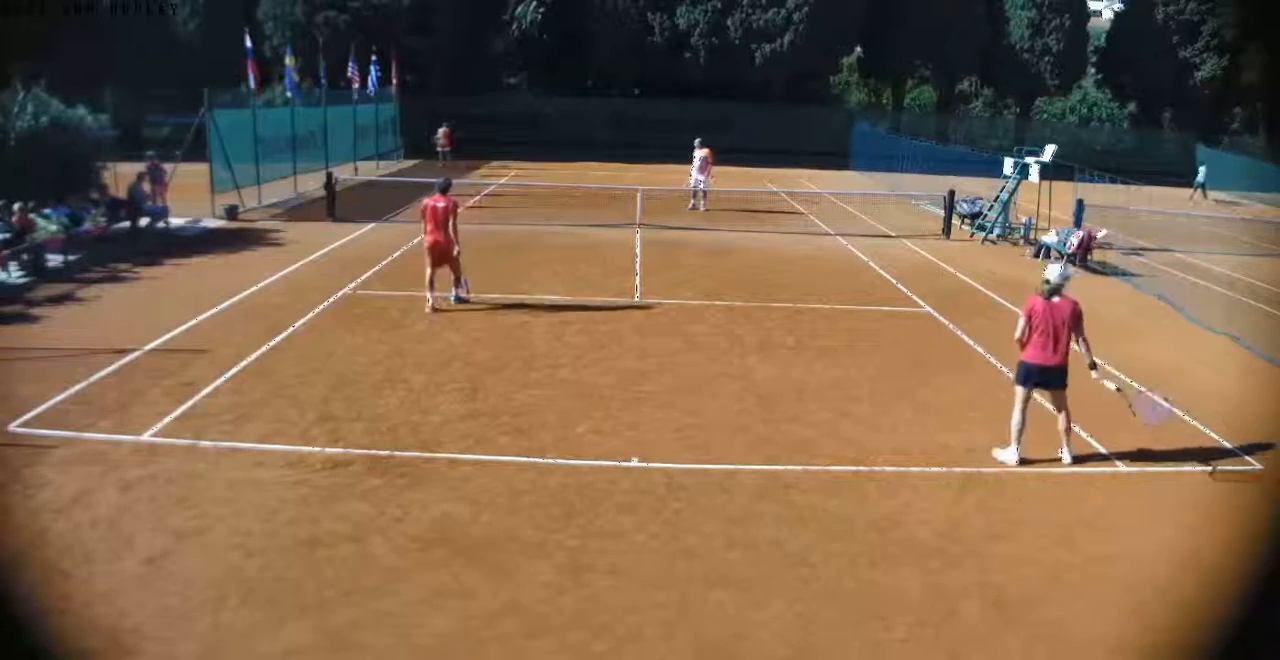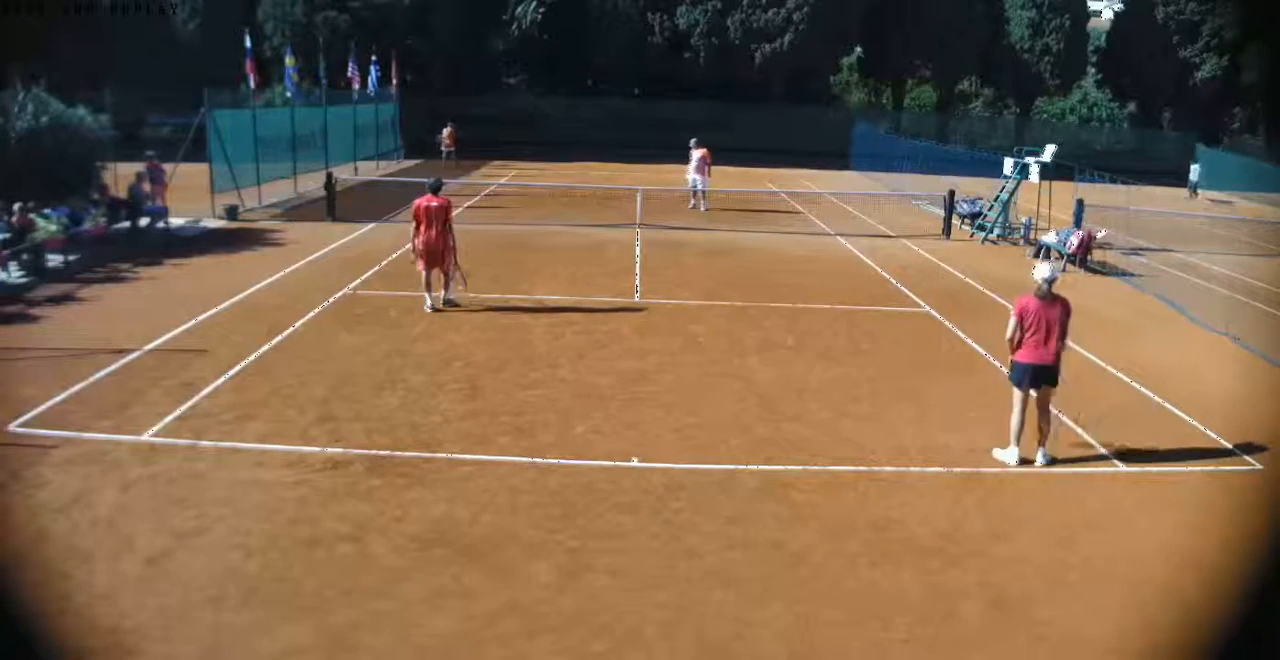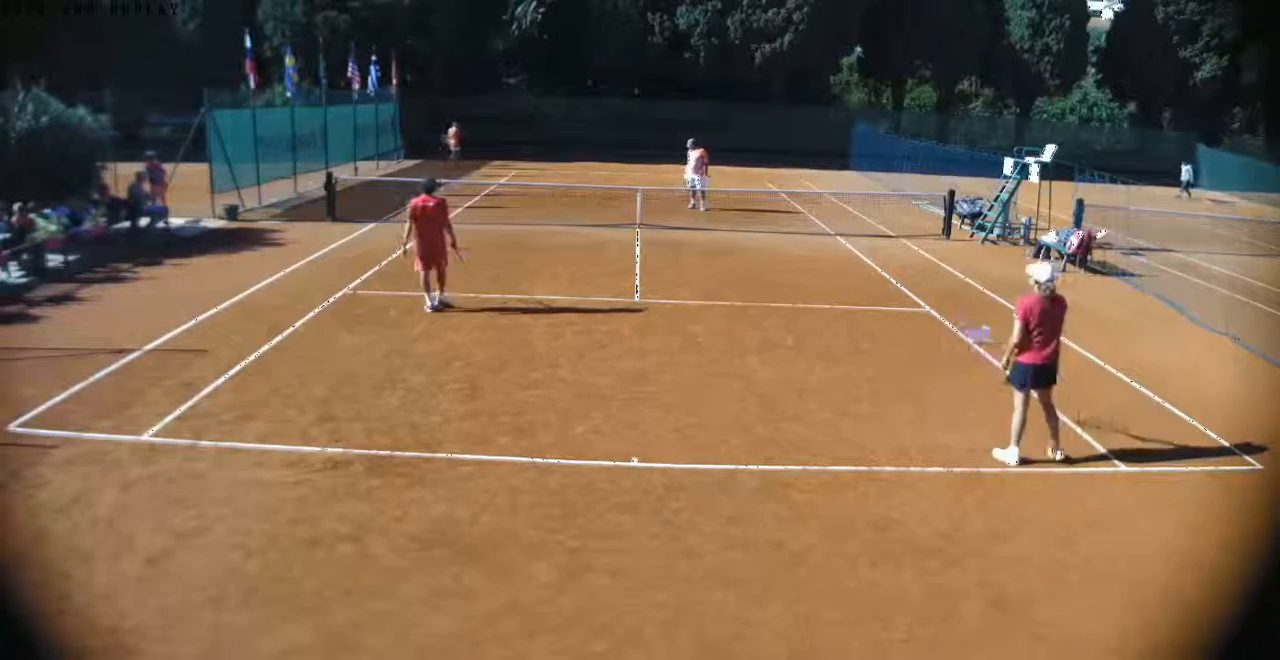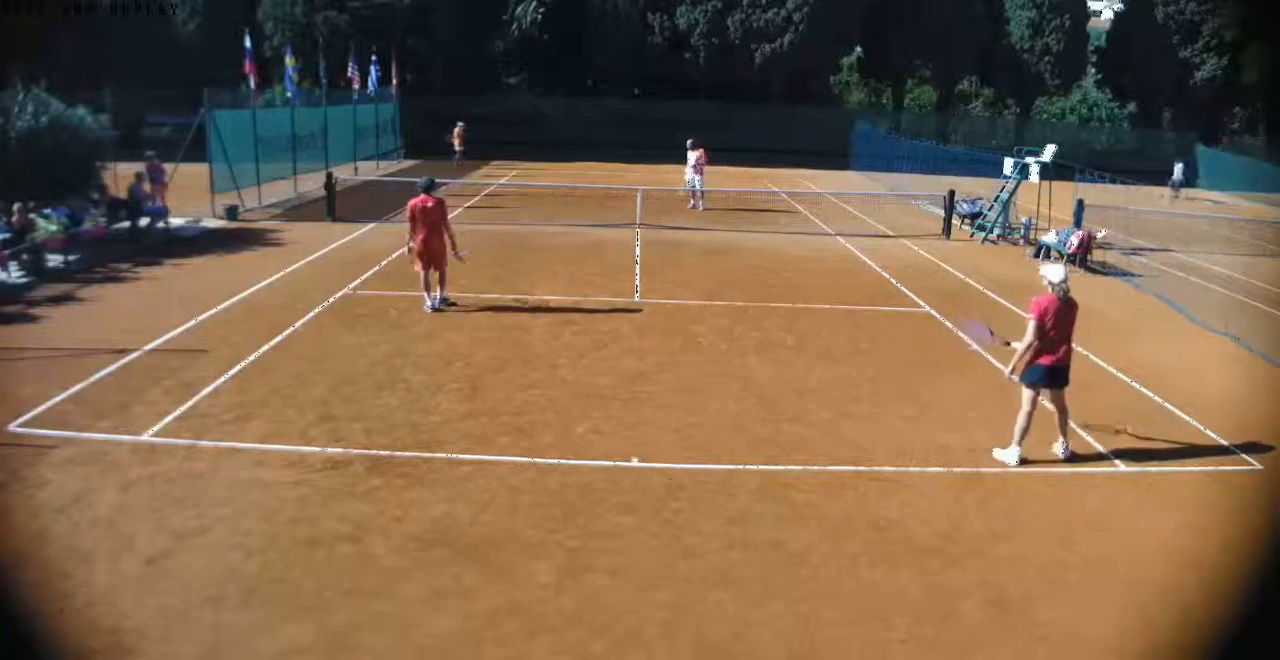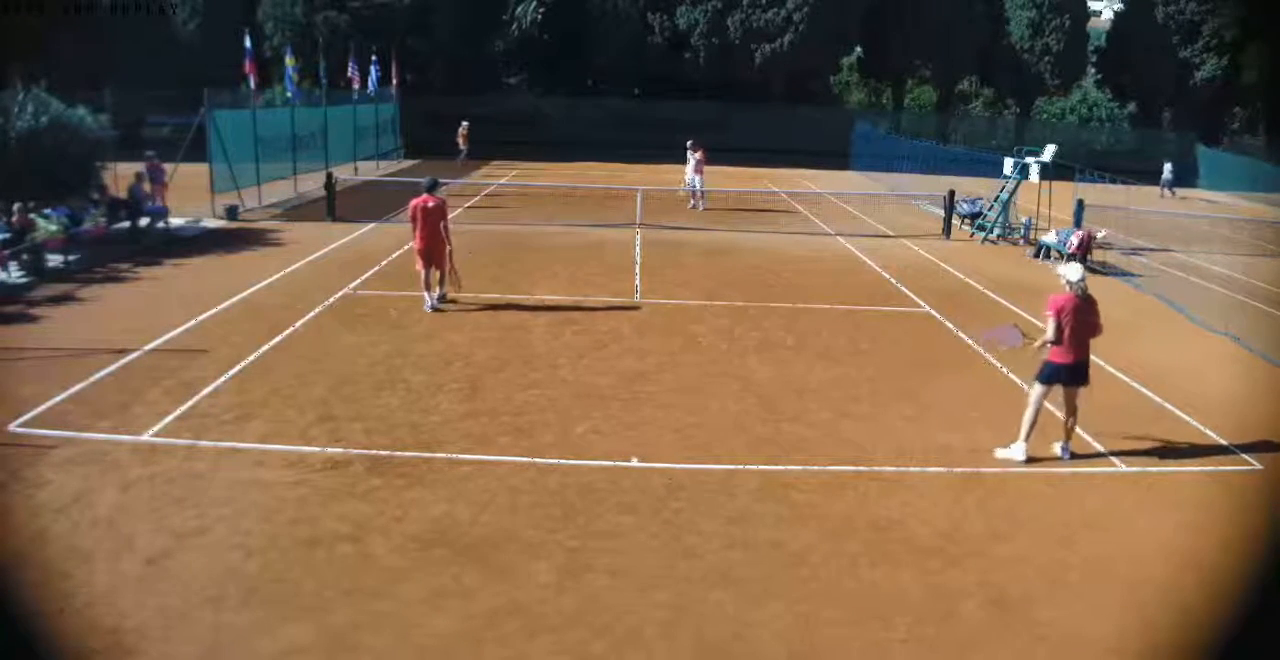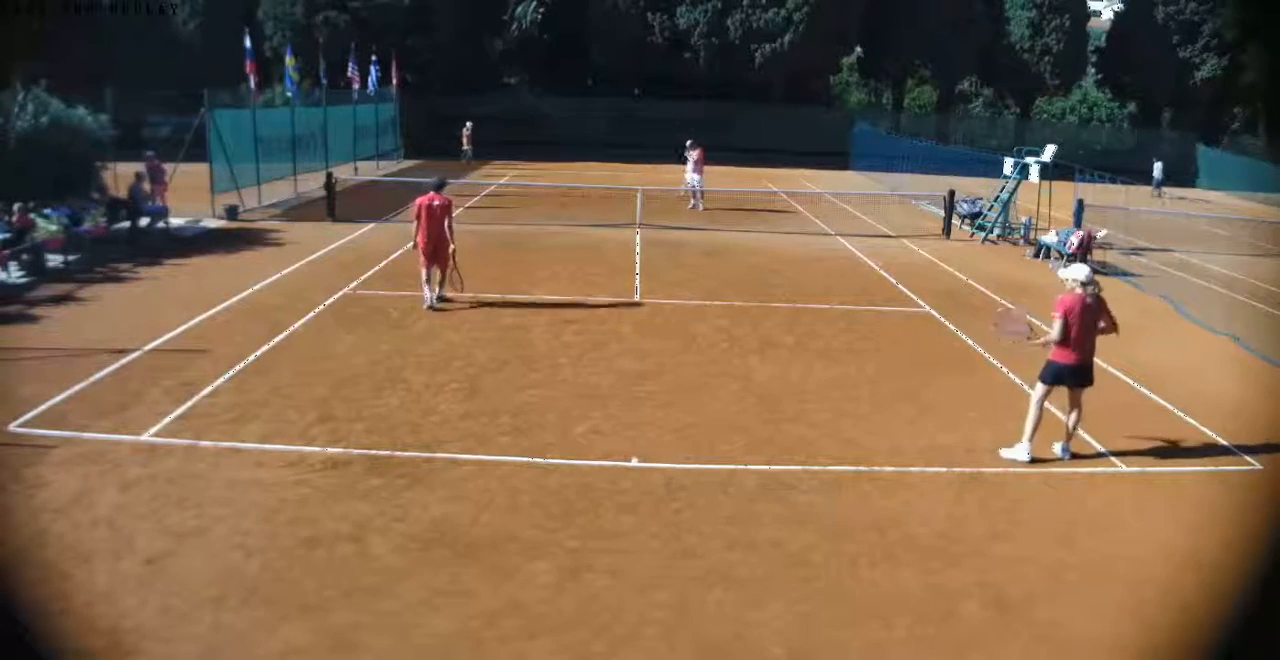
dt=0.3s
person 1, frame 1
left shoulder: (1033, 302)
right shoulder: (1072, 306)
left elbow: (1018, 336)
right elbow: (1081, 339)
left wrist: (1026, 350)
right wrist: (1092, 365)
left hip: (1031, 362)
right hip: (1057, 365)
left knee: (1020, 406)
right knee: (1062, 408)
left ankle: (1013, 451)
right ankle: (1066, 451)
person 1, frame 2
left shoulder: (1023, 302)
right shoulder: (1064, 305)
left elbow: (1010, 336)
right elbow: (1063, 339)
left wrist: (1013, 353)
left hip: (1025, 361)
right hip: (1050, 363)
left knee: (1019, 407)
right knee: (1044, 408)
left ankle: (1013, 451)
right ankle: (1041, 452)
person 1, frame 3
left shoulder: (1026, 302)
right shoulder: (1060, 302)
left elbow: (1016, 339)
right elbow: (1053, 332)
left wrist: (1006, 357)
left hip: (1027, 362)
right hip: (1049, 362)
left knee: (1020, 407)
right knee: (1047, 404)
left ankle: (1013, 452)
right ankle: (1056, 449)
person 1, frame 4
left shoulder: (1040, 303)
right shoulder: (1071, 304)
left elbow: (1030, 339)
left wrist: (1013, 363)
left hip: (1041, 363)
right hip: (1062, 363)
left knee: (1027, 408)
right knee: (1060, 405)
left ankle: (1013, 451)
right ankle: (1063, 446)
person 1, frame 5
left shoulder: (1057, 300)
right shoulder: (1090, 302)
left elbow: (1051, 336)
right elbow: (1097, 331)
left wrist: (1038, 343)
left hip: (1058, 360)
right hip: (1080, 361)
left knee: (1034, 402)
right knee: (1071, 404)
left ankle: (1020, 447)
right ankle: (1064, 447)
person 1, frame 6
left shoulder: (1065, 301)
right shoulder: (1098, 302)
left elbow: (1056, 336)
right elbow: (1112, 327)
left wrist: (1041, 340)
left hip: (1061, 361)
right hip: (1083, 363)
left knee: (1036, 401)
right knee: (1075, 405)
left ankle: (1024, 447)
right ankle: (1064, 447)
